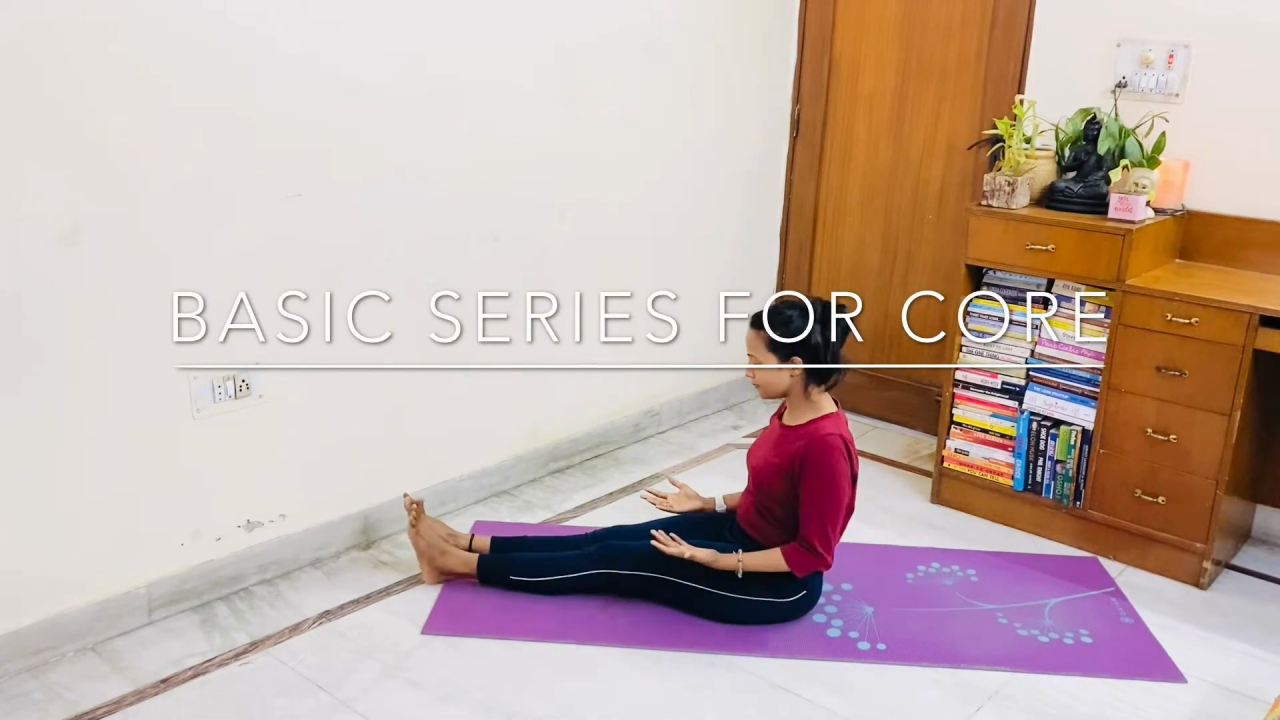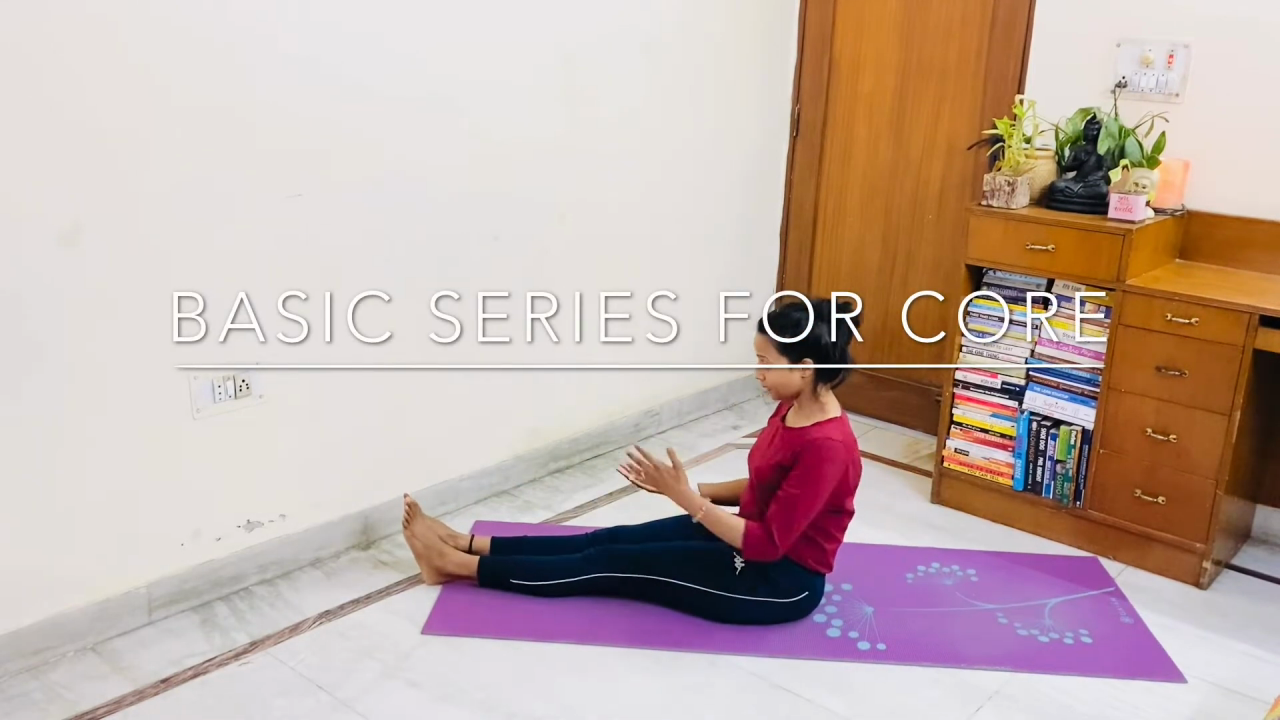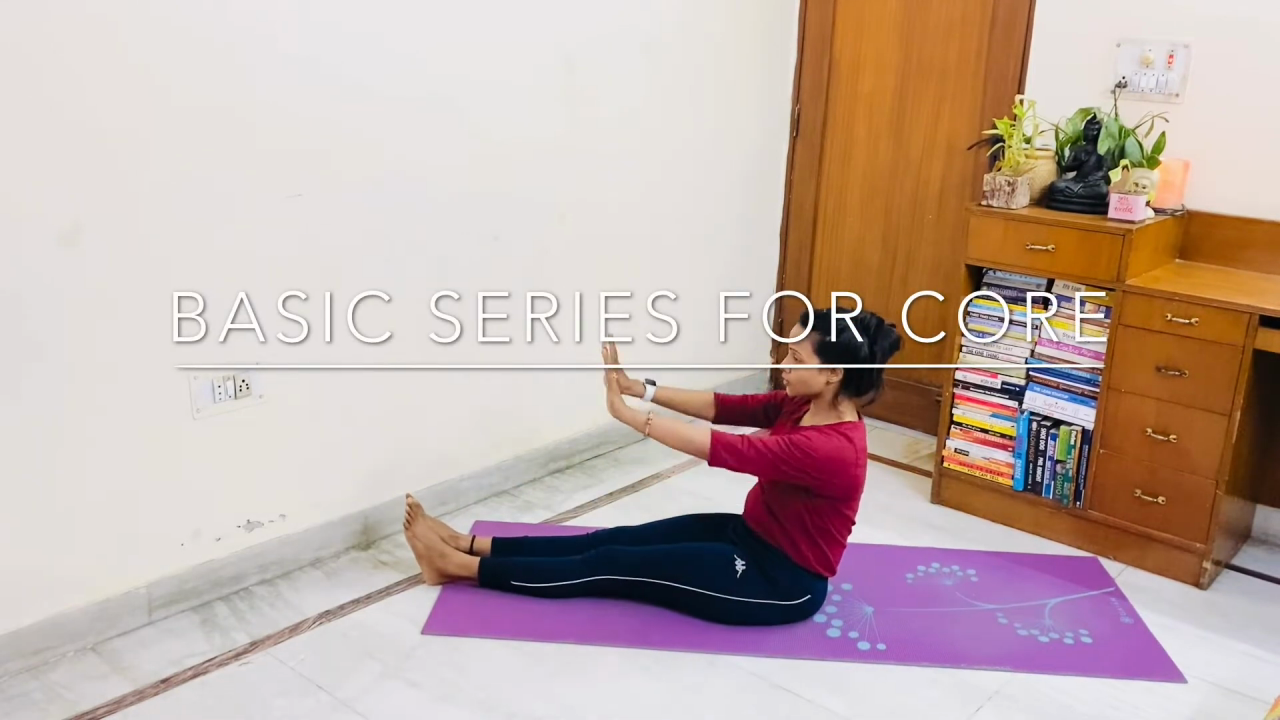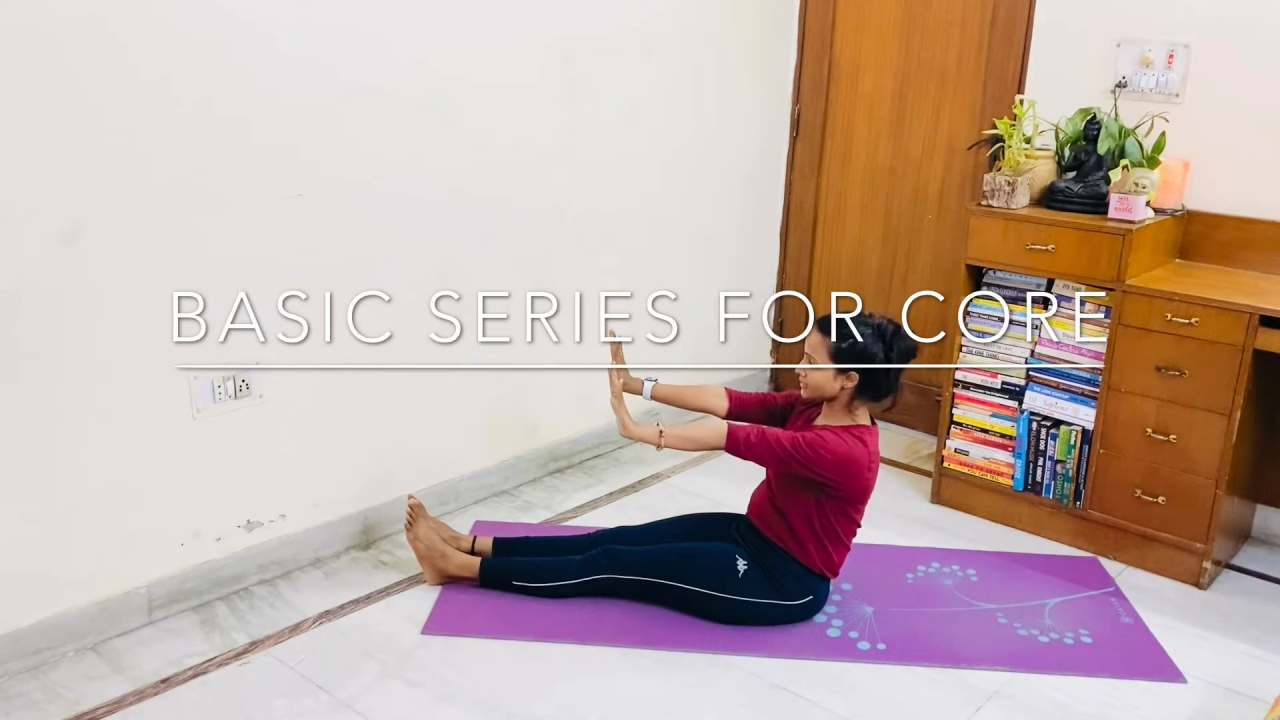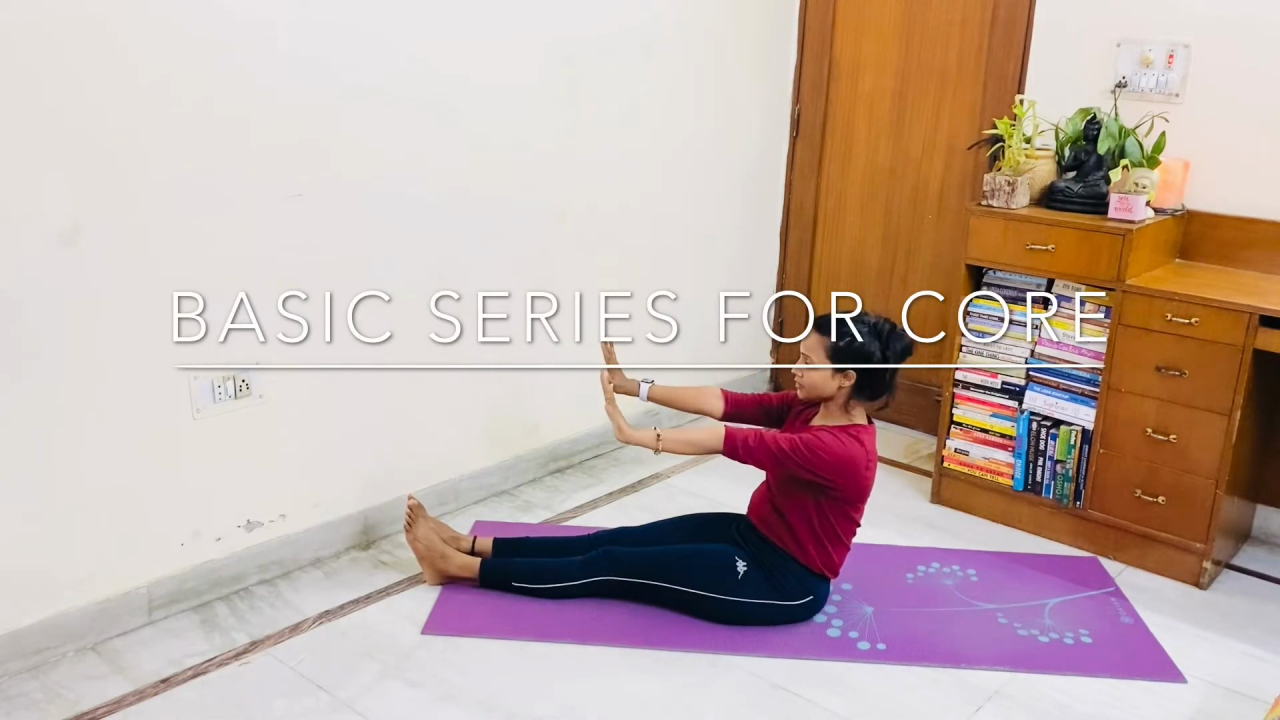
dt=0.5s
person 1, frame 1
left shoulder: (825, 443)
right shoulder: (794, 411)
left elbow: (813, 553)
left wrist: (714, 562)
right wrist: (708, 504)
left hip: (779, 585)
right hip: (745, 534)
left knee: (613, 560)
right knee: (609, 539)
left ankle: (456, 564)
right ankle: (466, 543)
person 1, frame 2
left shoulder: (826, 446)
right shoulder: (793, 409)
left elbow: (768, 543)
left wrist: (686, 498)
right wrist: (685, 489)
left hip: (781, 584)
right hip: (757, 541)
left knee: (616, 563)
right knee: (612, 540)
left ankle: (459, 565)
right ankle: (467, 544)
person 1, frame 3
left shoulder: (831, 450)
right shoulder: (803, 405)
left elbow: (724, 447)
right elbow: (723, 407)
left wrist: (630, 415)
right wrist: (638, 386)
left hip: (783, 583)
right hip: (753, 537)
left knee: (613, 567)
right knee: (614, 540)
left ankle: (459, 566)
right ankle: (469, 544)
person 1, frame 4
left shoulder: (846, 451)
right shoulder: (815, 407)
left elbow: (739, 437)
right elbow: (729, 402)
left wrist: (641, 431)
right wrist: (639, 386)
left hip: (784, 582)
right hip: (756, 536)
left knee: (615, 564)
right knee: (617, 540)
left ankle: (460, 566)
right ankle: (469, 544)
person 1, frame 5
left shoulder: (843, 451)
right shoulder: (813, 408)
left elbow: (735, 441)
right elbow: (726, 403)
left wrist: (636, 435)
right wrist: (634, 387)
left hip: (786, 583)
right hip: (757, 536)
left knee: (616, 567)
right knee: (618, 541)
left ankle: (460, 567)
right ankle: (472, 545)
